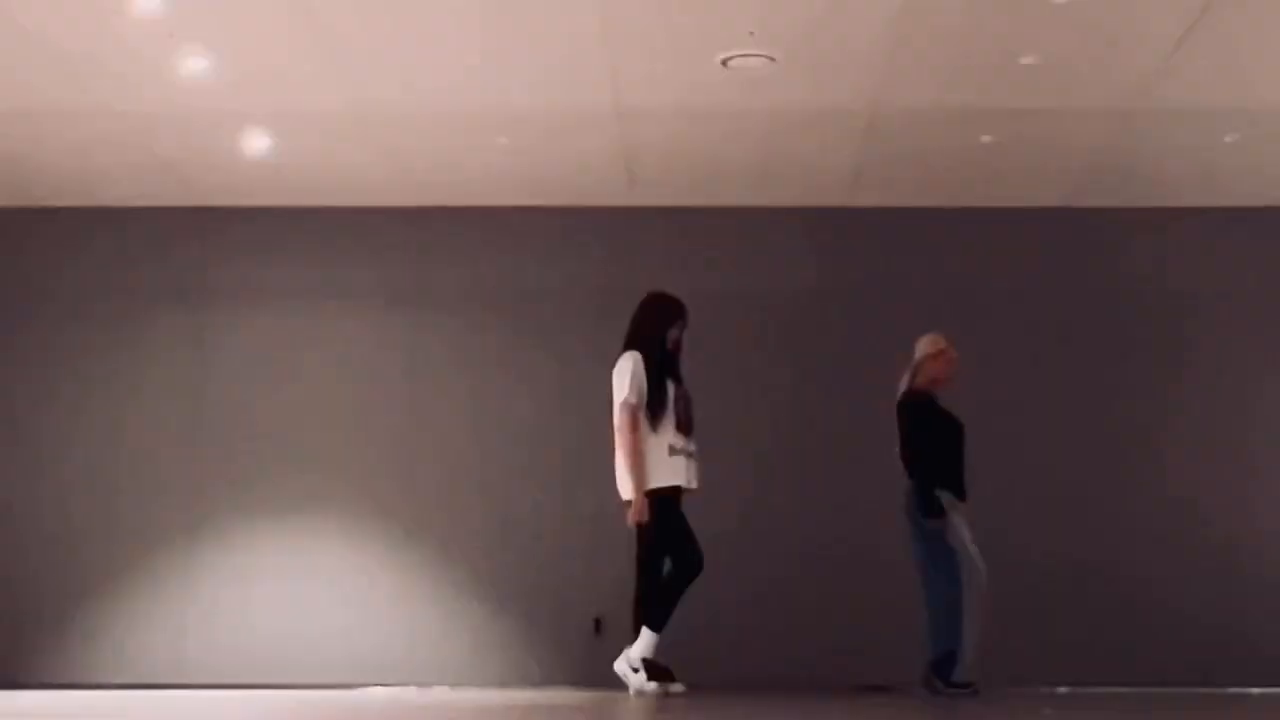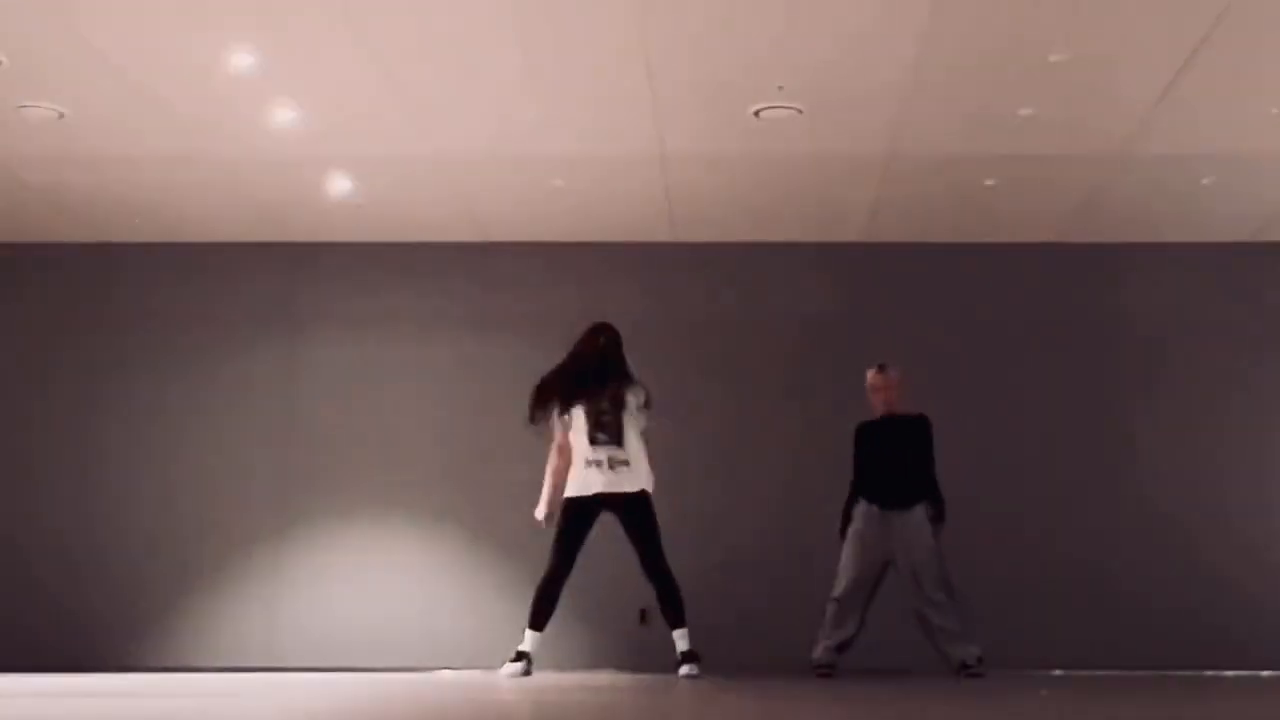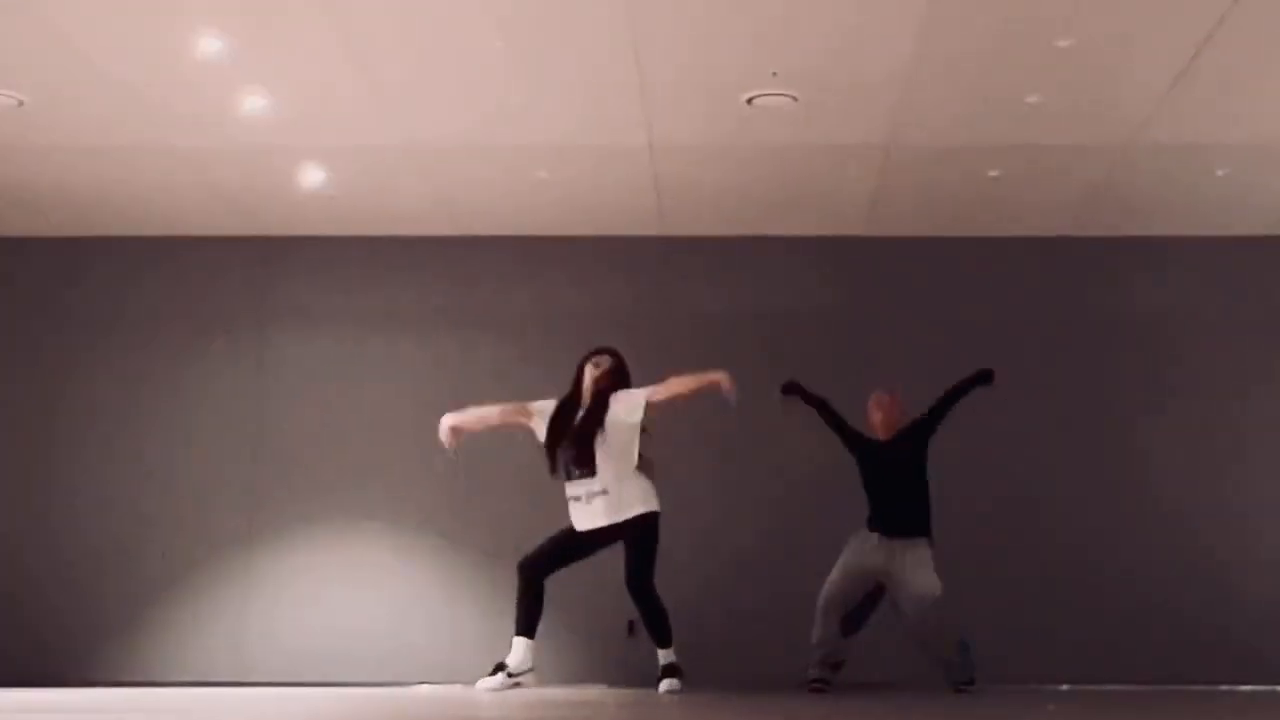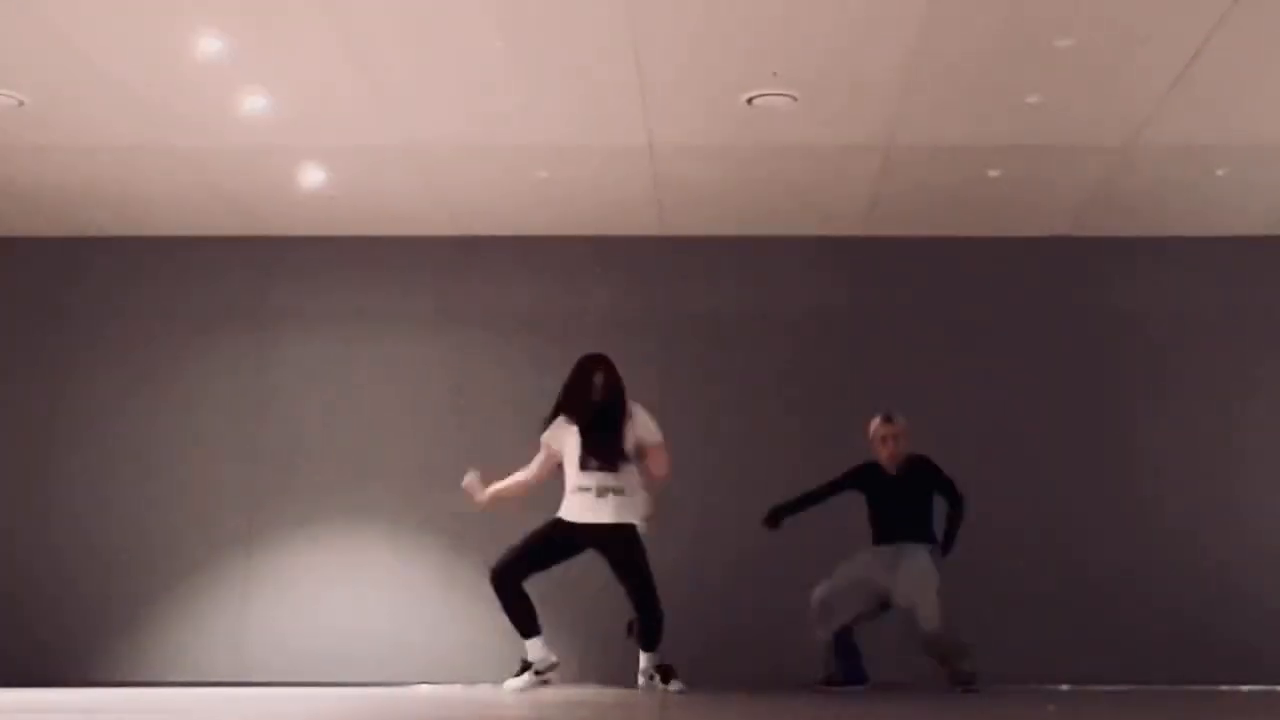
dt=1s
person 1, frame 1
left shoulder: (663, 368)
right shoulder: (632, 363)
right elbow: (626, 429)
left wrist: (649, 491)
right wrist: (637, 492)
left hip: (665, 483)
right hip: (649, 486)
left knee: (654, 569)
right knee: (688, 561)
left ankle: (642, 660)
right ankle: (637, 656)
person 1, frame 2
left shoulder: (631, 391)
right shoulder: (569, 394)
right elbow: (560, 449)
right wrist: (547, 498)
left hip: (630, 488)
right hip: (582, 490)
left knee: (656, 566)
right knee: (558, 567)
left ankle: (684, 649)
right ankle: (526, 651)
person 1, frame 3
left shoulder: (620, 404)
right shoulder: (556, 412)
left elbow: (665, 389)
right elbow: (510, 412)
left wrist: (712, 378)
right wrist: (458, 419)
left hip: (633, 512)
right hip: (588, 520)
left knee: (639, 586)
right knee: (530, 569)
left ankle: (668, 664)
right ankle: (518, 664)
person 1, frame 4
left shoulder: (635, 417)
right shoulder: (563, 426)
left elbow: (660, 469)
right elbow: (533, 474)
right wrist: (489, 492)
left hip: (617, 522)
right hip: (573, 519)
left knee: (646, 600)
right knee: (503, 575)
left ankle: (649, 667)
right ankle: (540, 660)
person 2, frame 1
left shoulder: (928, 403)
right shoulder: (914, 401)
right elbow: (910, 454)
right wrist: (928, 499)
left hip: (943, 501)
right hip: (933, 501)
left knee: (950, 584)
right knee: (954, 582)
left ankle: (945, 671)
right ankle: (943, 671)
person 2, frame 2
left shoulder: (918, 425)
right shoulder: (864, 431)
left elbow: (927, 473)
right elbow: (858, 478)
left wrist: (938, 509)
right wrist: (846, 517)
left hip: (912, 515)
right hip: (870, 515)
left knee: (933, 589)
right knee: (848, 587)
left ankle: (965, 655)
right ankle: (825, 654)
person 2, frame 3
left shoulder: (915, 436)
right shoulder: (864, 447)
left elbow: (943, 404)
right elbow: (831, 417)
left wrist: (977, 379)
right wrist: (800, 391)
left hip: (912, 543)
right hip: (872, 541)
left knee: (924, 599)
right knee: (832, 598)
left ankle: (960, 669)
right ankle: (821, 669)
person 2, frame 4
left shoulder: (922, 468)
right shoulder: (866, 471)
left elbow: (956, 500)
right elbow: (823, 492)
left wrist: (948, 539)
right wrist: (783, 509)
left hip: (915, 554)
right hip: (879, 556)
left knee: (928, 621)
right knee: (825, 602)
left ankle: (960, 669)
right ankle: (849, 672)
